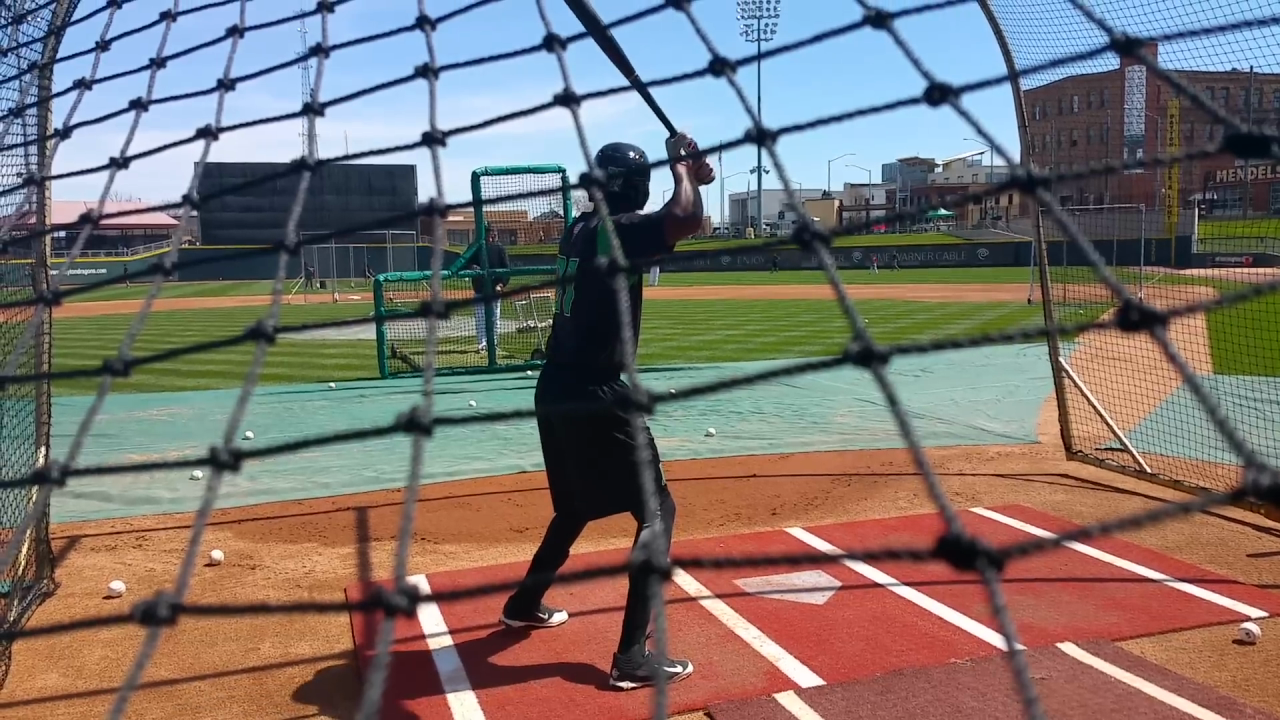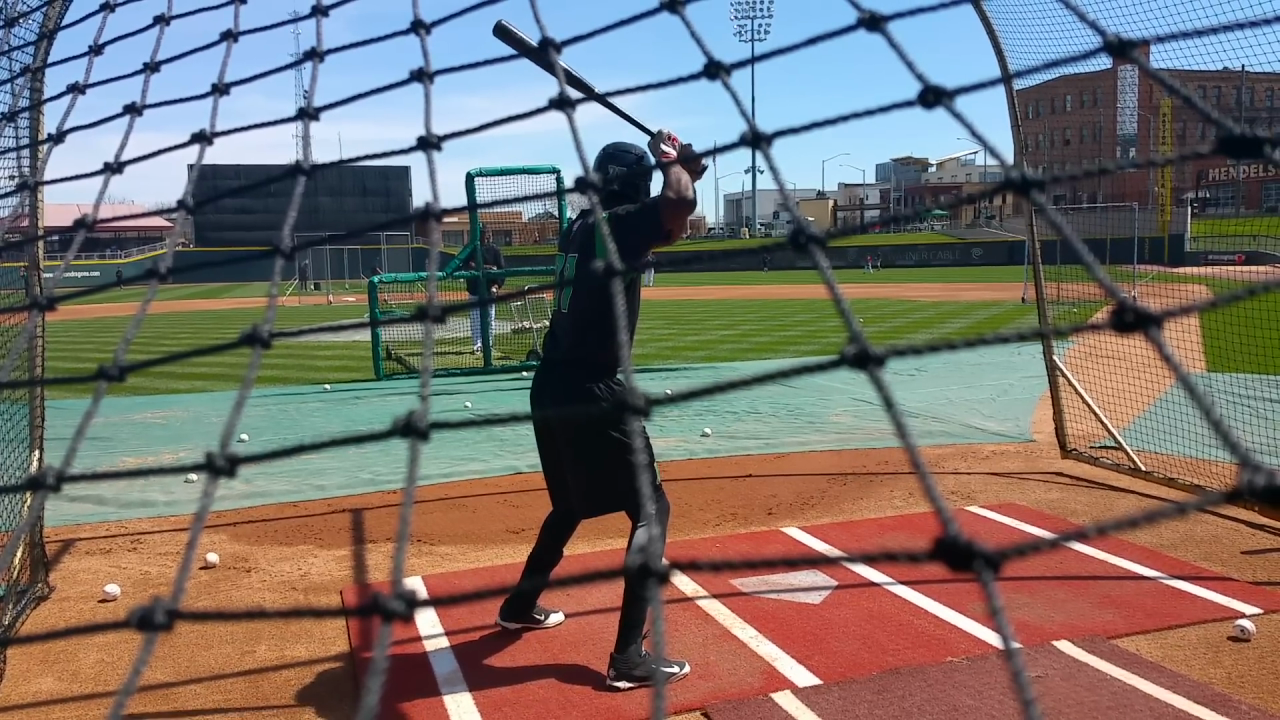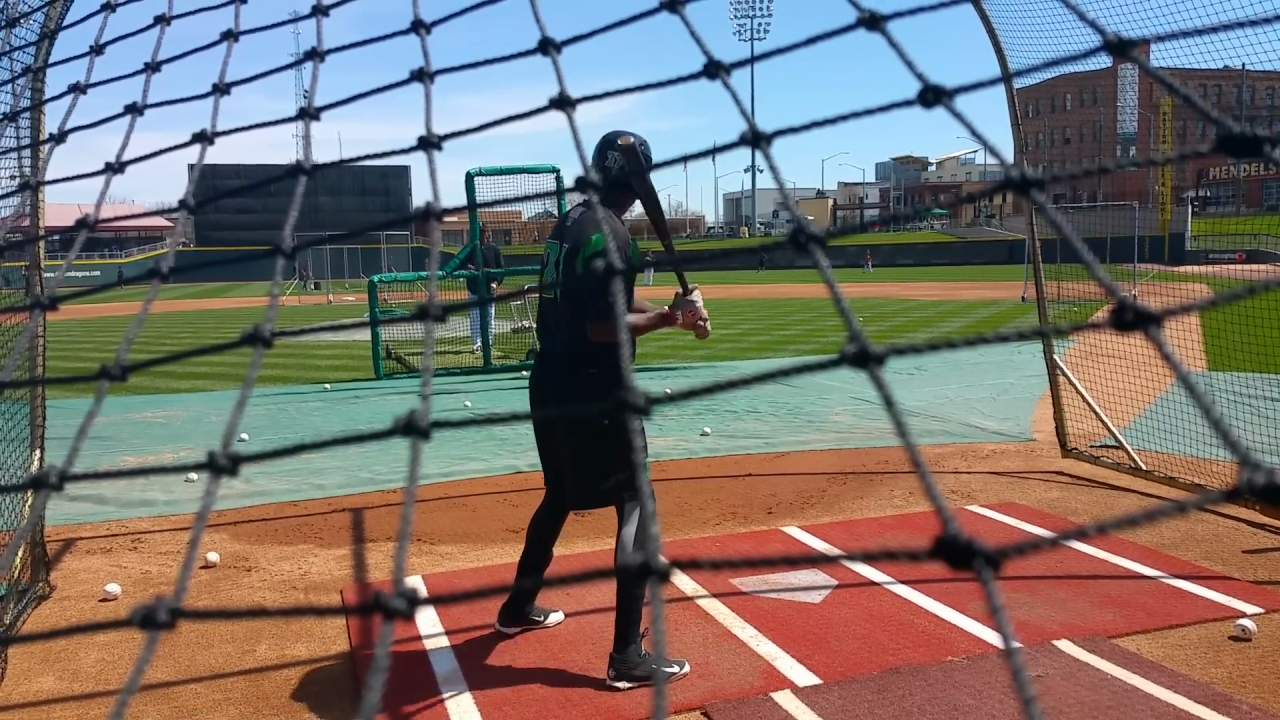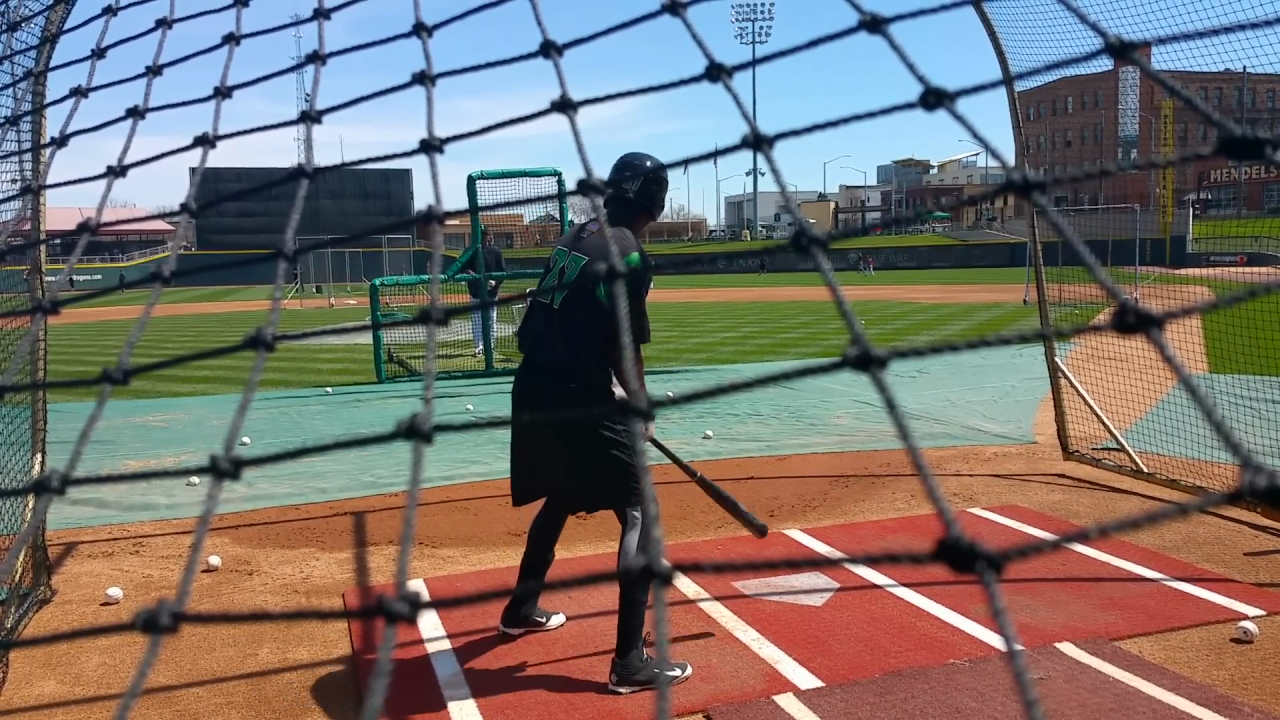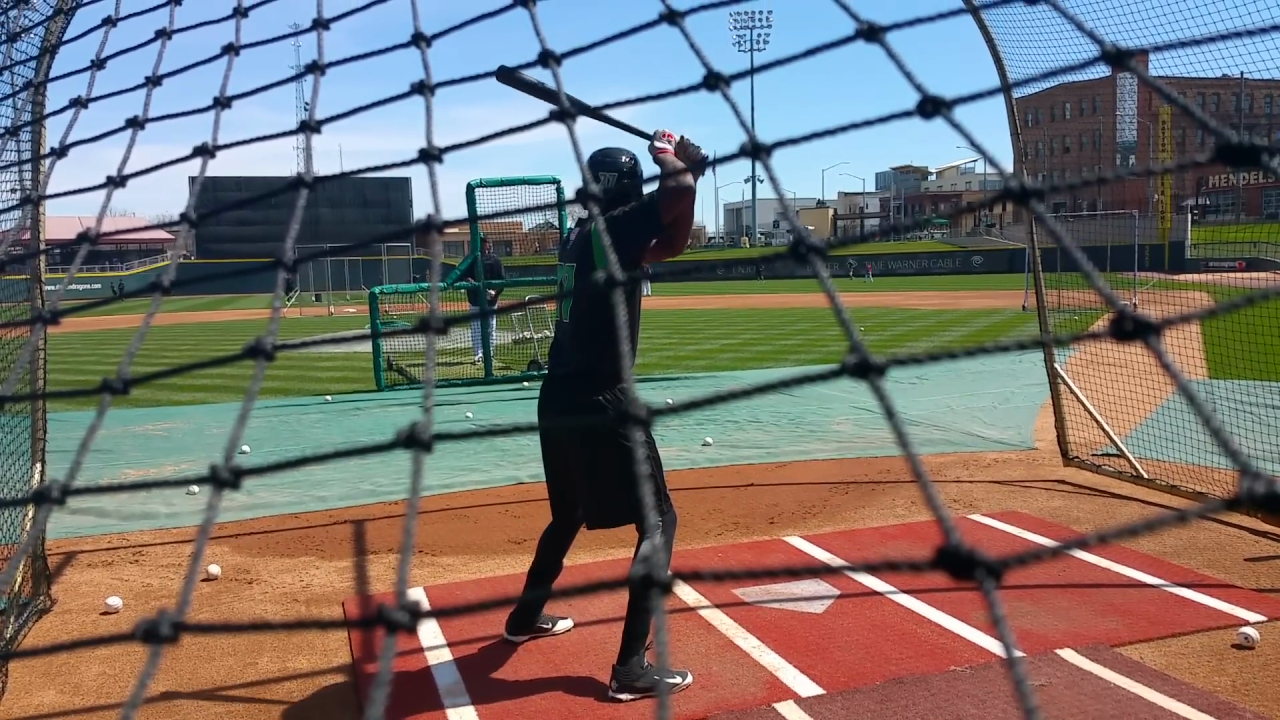
dt=1s
person 1, frame 1
left shoulder: (580, 229)
right shoulder: (616, 231)
left elbow: (661, 226)
right elbow: (685, 221)
left wrist: (690, 180)
right wrist: (680, 165)
left hip: (556, 389)
right hip: (596, 395)
left knee: (577, 504)
right knee: (656, 510)
left ankle: (525, 604)
right ankle: (633, 657)
person 1, frame 2
left shoulder: (581, 227)
right shoulder: (614, 226)
left elbow: (663, 227)
right elbow: (680, 204)
left wrist: (683, 173)
right wrist: (668, 159)
left hip: (552, 387)
right hip: (591, 394)
left knee: (571, 503)
right knee: (651, 511)
left ankle: (520, 605)
right ankle: (629, 658)
person 1, frame 3
left shoulder: (572, 220)
right shoulder: (606, 231)
right elbow: (605, 327)
left wrist: (671, 311)
right wrist: (670, 314)
left hip: (550, 376)
right hip: (592, 384)
left knee: (561, 495)
right knee: (635, 508)
left ankle: (518, 606)
right ankle: (628, 657)
person 1, frame 4
left shoulder: (573, 238)
right shoulder: (630, 257)
right elbow: (626, 349)
left hip: (531, 386)
right hip: (579, 395)
left knee: (559, 498)
right knee: (639, 513)
left ankle: (521, 608)
right ankle: (629, 661)
person 1, frame 5
left shoulder: (579, 237)
right shoulder: (611, 231)
left elbow: (672, 244)
right elbow: (680, 194)
left wrist: (686, 168)
right wrist: (670, 161)
left hip: (559, 397)
right hip: (600, 402)
left knee: (570, 512)
right knee: (658, 521)
left ankle: (526, 615)
right ankle: (631, 667)
